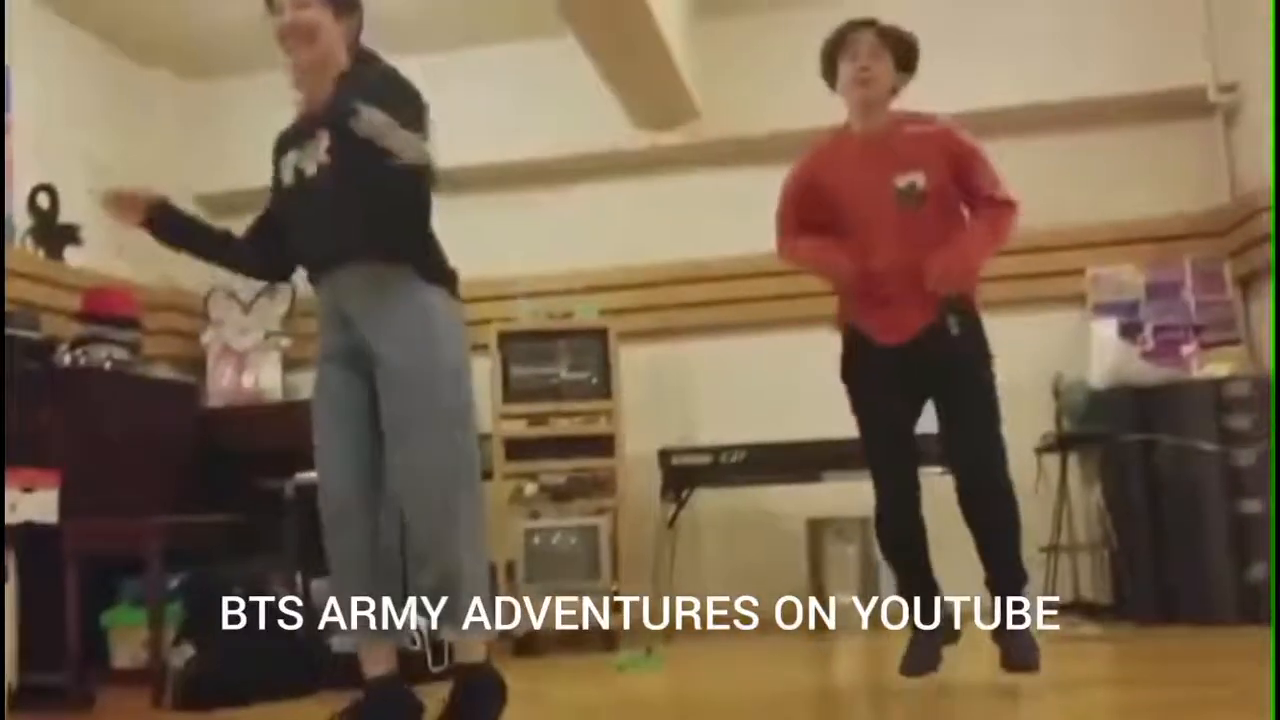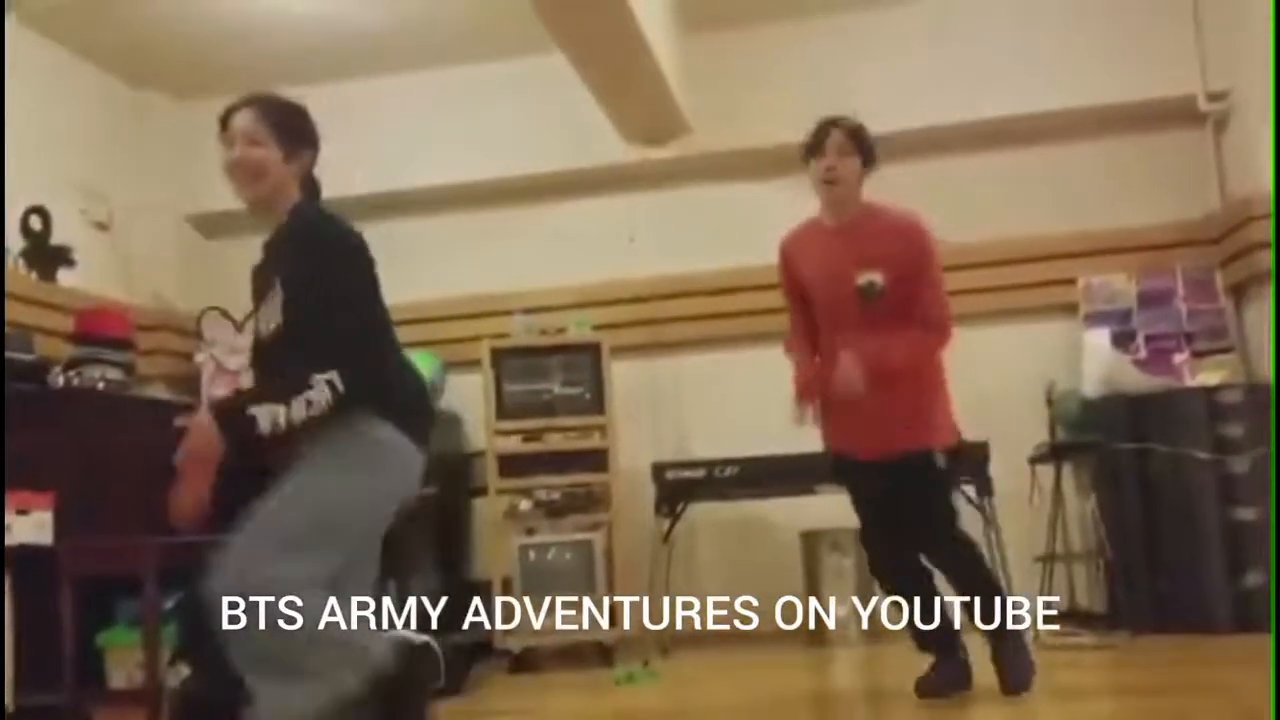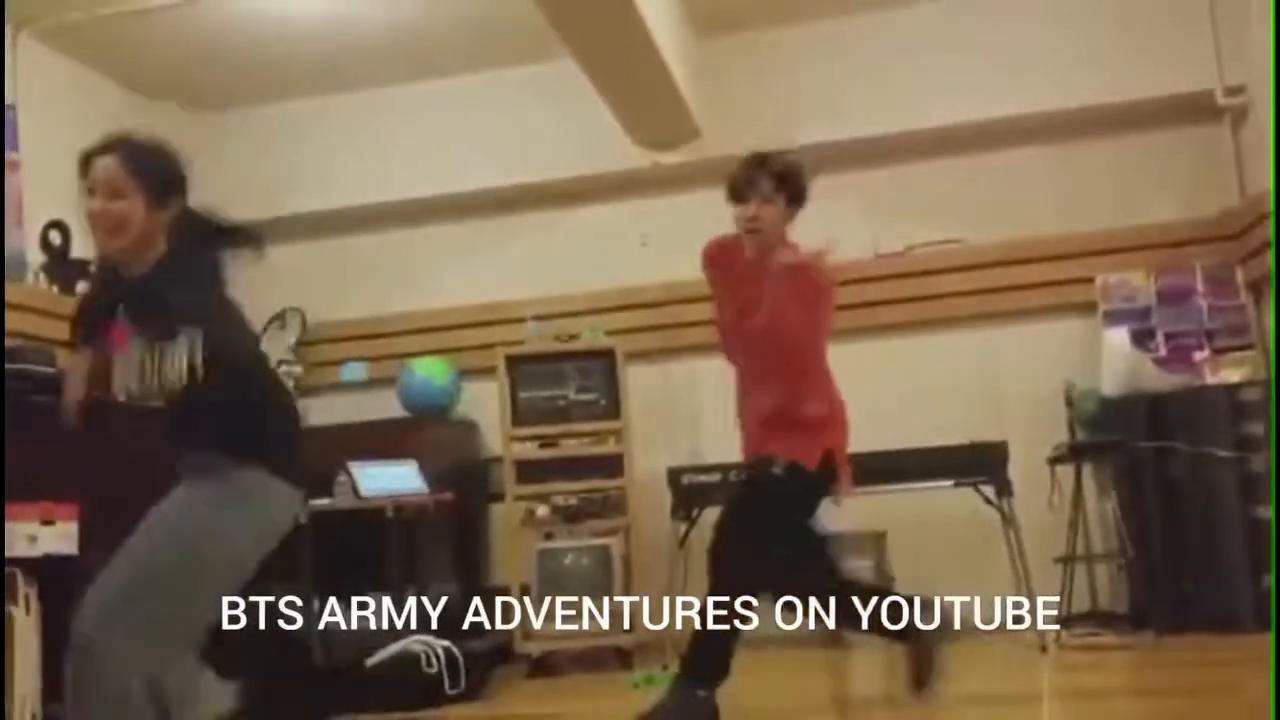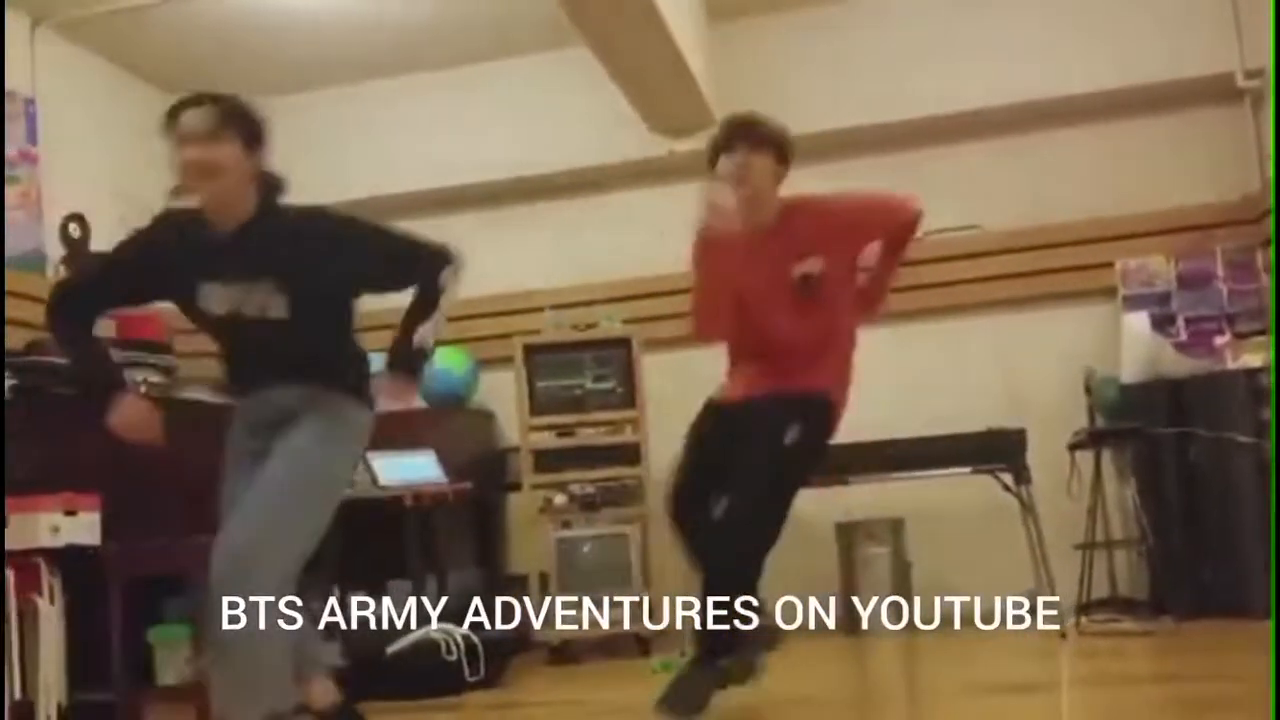
dt=0.4s
person 1, frame 1
left shoulder: (377, 88)
right shoulder: (291, 143)
left elbow: (419, 154)
right elbow: (265, 257)
left wrist: (340, 108)
right wrist: (159, 219)
left hip: (408, 303)
right hip: (338, 321)
left knee: (433, 493)
right knee: (346, 505)
person 1, frame 2
left shoulder: (325, 242)
right shoulder: (272, 263)
left elbow: (344, 371)
right elbow: (279, 374)
left wrist: (229, 426)
right wrist: (213, 440)
left hip: (369, 436)
right hip: (320, 445)
left knee: (241, 585)
right knee: (314, 632)
person 1, frame 3
left shoulder: (185, 282)
right shoulder: (126, 276)
left elbow: (195, 361)
left wrist: (100, 374)
left hip: (249, 473)
right hip: (221, 468)
left knee: (111, 626)
person 1, frame 4
left shoulder: (310, 234)
right shoulder: (170, 241)
left elbow: (439, 265)
right elbow: (67, 305)
left wrist: (406, 359)
right wrist: (113, 392)
left hip: (328, 410)
right hip: (255, 414)
left knee: (245, 567)
right knee: (244, 573)
person 2, frame 1
left shoulder: (938, 139)
right shoulder: (820, 162)
left elbow: (997, 206)
right elbow: (791, 237)
left wrist: (957, 261)
right wrist: (837, 263)
left hip: (947, 324)
right hip: (871, 338)
left knee: (981, 469)
right knee: (893, 488)
right ankle: (927, 619)
person 2, frame 2
left shoulder: (904, 234)
right shoulder: (795, 248)
left elbow: (933, 328)
left wrist: (868, 360)
right wrist: (807, 379)
left hip: (914, 419)
right hip: (849, 428)
left knee: (940, 538)
right knee: (888, 552)
left ankle: (1006, 639)
right ankle: (946, 654)
person 2, frame 3
left shoulder: (808, 278)
right shoulder: (717, 257)
left elbow: (790, 355)
left wrist: (779, 280)
left hip: (805, 437)
right hip: (765, 435)
left knee: (734, 554)
right knee: (797, 574)
right ankle: (909, 627)
person 2, frame 4
left shoulder: (826, 219)
right shoulder: (719, 243)
left elbow: (904, 215)
right elbow: (710, 326)
left wrist: (872, 283)
right wrist: (716, 240)
left hip: (808, 390)
right hip: (746, 389)
left knee: (746, 517)
right knee: (690, 503)
left ankle: (714, 655)
right ankle: (742, 630)
